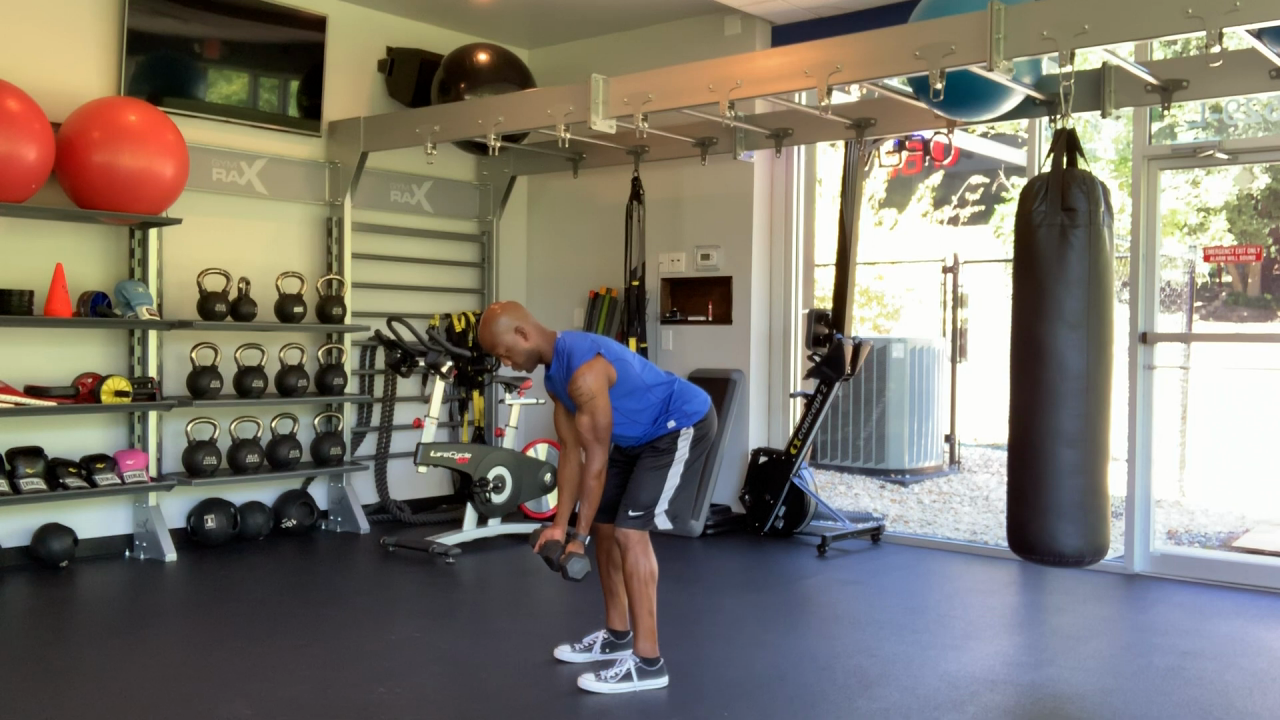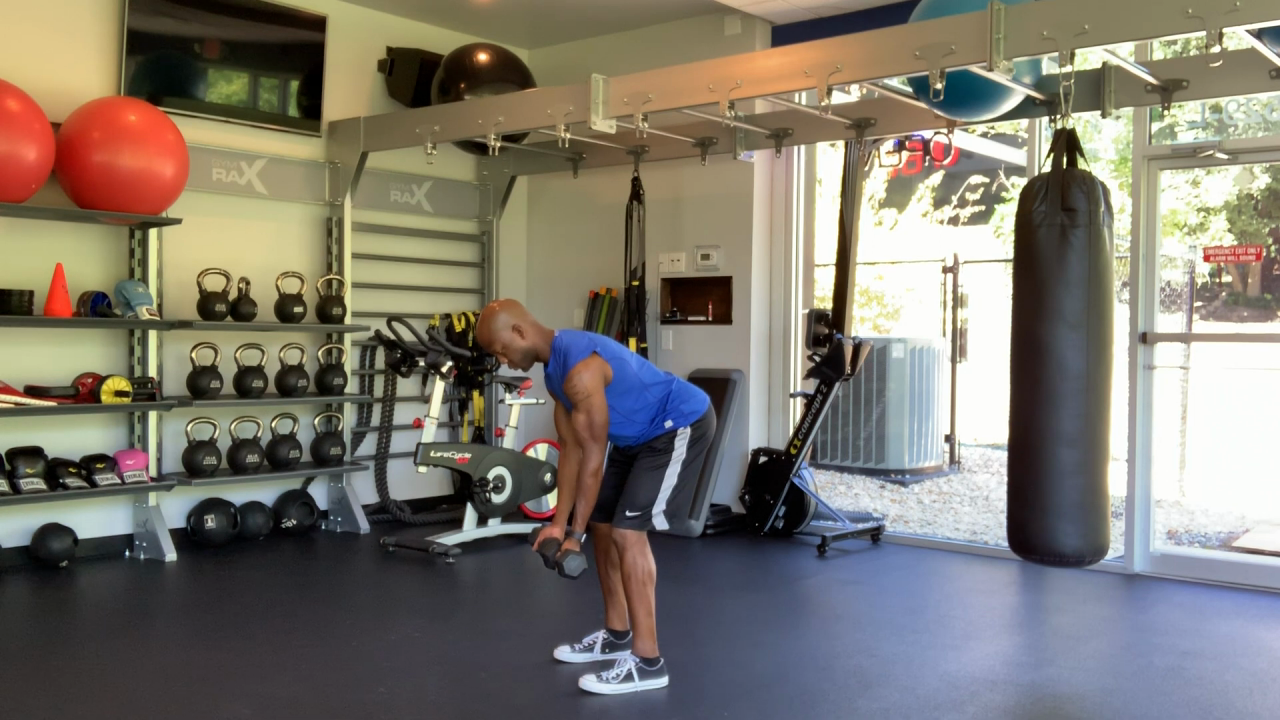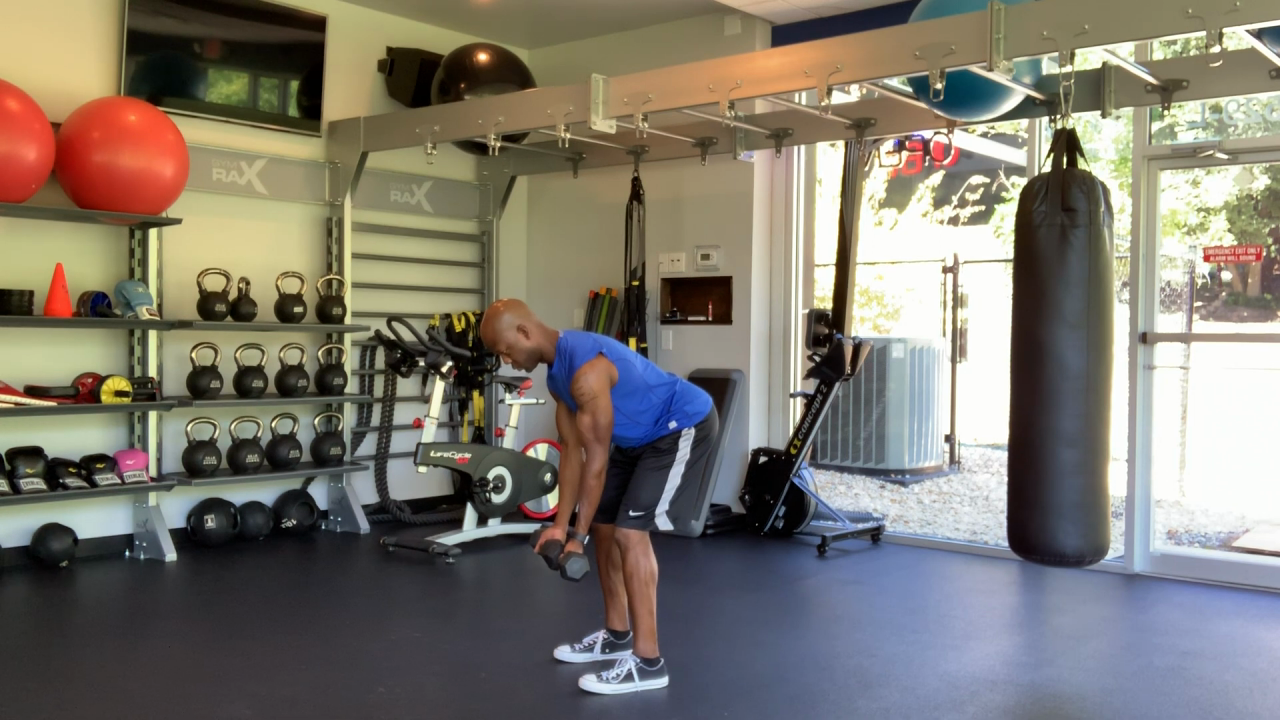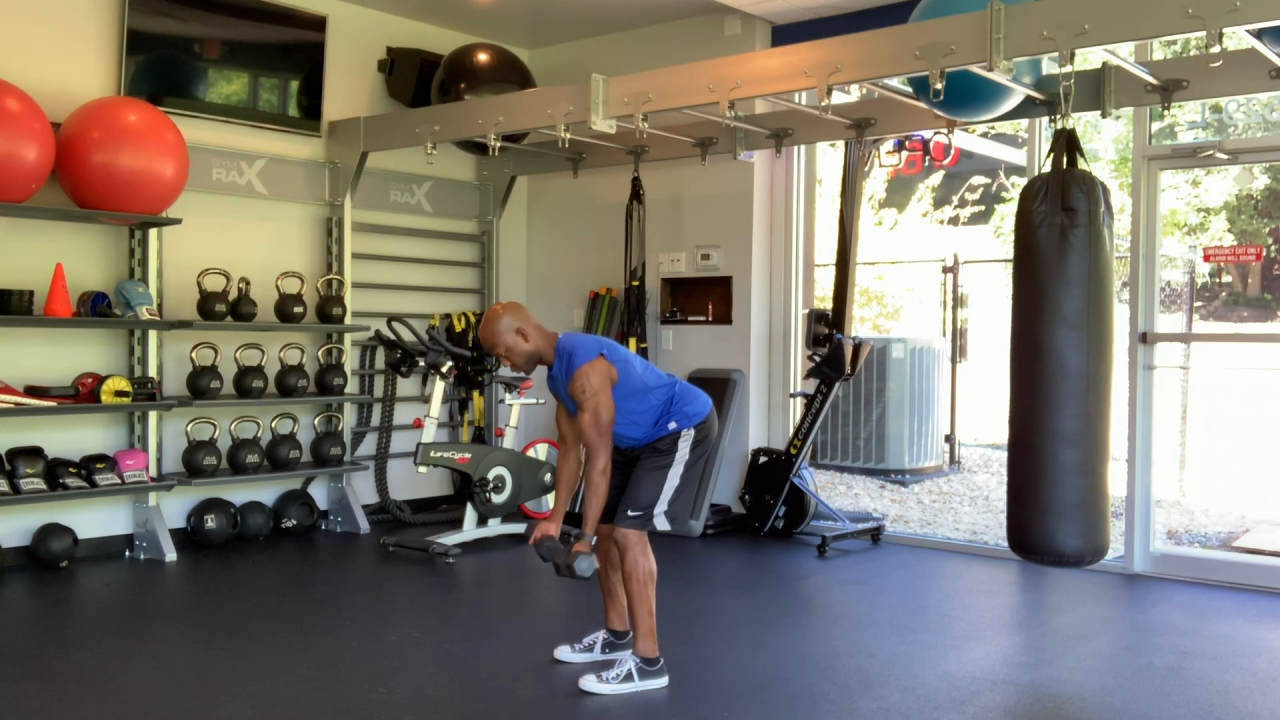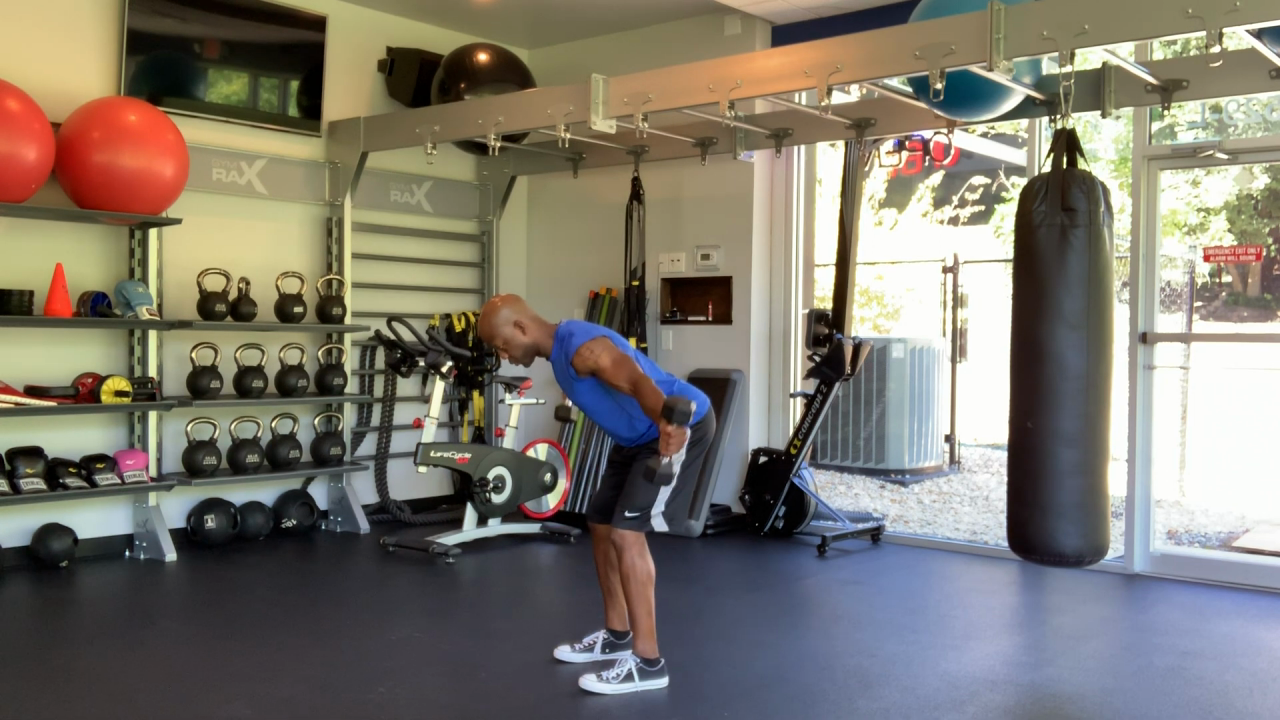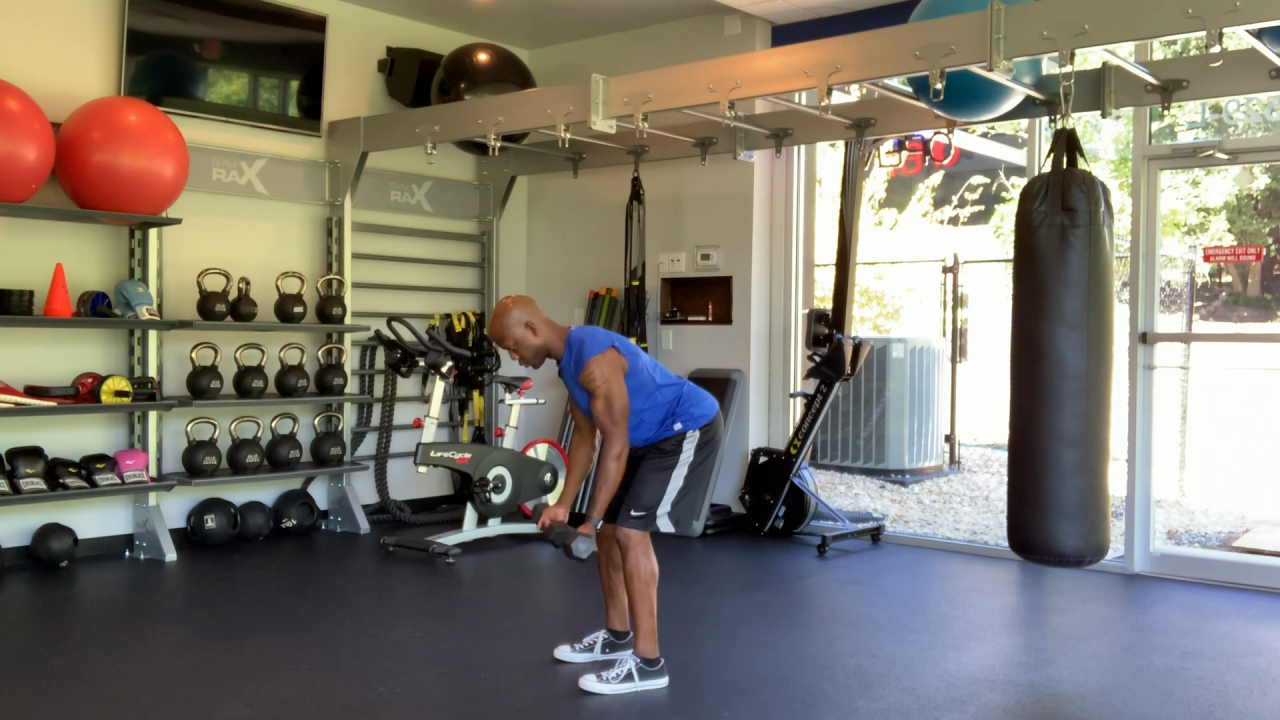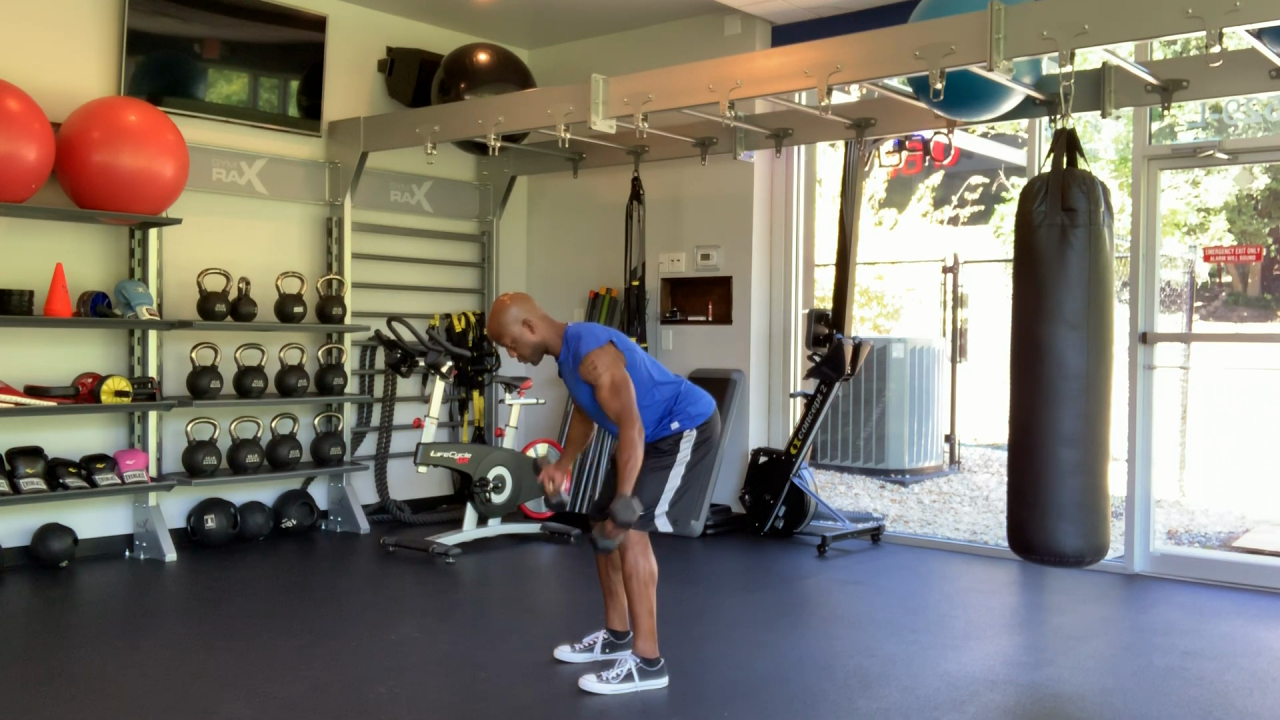
dt=0.7s
person 1, frame 1
left shoulder: (583, 369)
right shoulder: (554, 374)
left elbow: (597, 459)
right elbow: (570, 452)
left wrist: (578, 536)
right wrist: (560, 524)
left hip: (682, 425)
right hip: (641, 435)
left knee: (630, 532)
right knee: (604, 525)
left ankle: (647, 661)
right ankle: (617, 635)
person 1, frame 2
left shoulder: (579, 367)
right shoulder: (554, 370)
left elbow: (593, 456)
right elbow: (571, 450)
left wrist: (575, 533)
right wrist: (560, 521)
left hip: (681, 425)
right hip: (640, 434)
left knee: (627, 532)
right knee: (602, 525)
left ankle: (647, 662)
right ankle: (617, 636)
person 1, frame 3
left shoulder: (585, 368)
right shoulder: (556, 372)
left elbow: (596, 459)
right elbow: (571, 451)
left wrist: (578, 536)
right wrist: (561, 524)
left hip: (683, 426)
right hip: (642, 435)
left knee: (630, 532)
right knee: (604, 526)
left ankle: (647, 661)
right ankle: (617, 635)
person 1, frame 4
left shoulder: (584, 367)
right shoulder: (557, 371)
left elbow: (600, 459)
right elbow: (570, 446)
left wrist: (586, 538)
right wrist: (556, 517)
left hip: (682, 428)
right hip: (643, 435)
left knee: (626, 532)
right knee: (605, 531)
left ankle: (647, 661)
right ankle: (617, 635)
person 1, frame 5
left shoulder: (581, 346)
right shoulder: (560, 349)
left elbow: (641, 383)
left wrist: (668, 426)
right wrist: (571, 398)
left hip: (679, 428)
right hip: (639, 435)
left knee: (626, 532)
right knee: (601, 524)
left ankle: (647, 661)
right ankle: (616, 635)
person 1, frame 6
left shoulder: (594, 357)
right shoulder: (568, 360)
left elbow: (616, 444)
right elbow: (585, 434)
left wrist: (591, 519)
right wrist: (564, 504)
left hip: (688, 428)
right hip: (652, 435)
left knee: (631, 532)
right knee: (608, 528)
left ankle: (647, 662)
right ankle: (616, 635)
person 1, frame 7
left shoulder: (591, 350)
right shoulder: (567, 353)
left elbow: (631, 426)
right elbow: (585, 416)
left wrist: (624, 500)
right wrist: (563, 466)
left hip: (685, 427)
right hip: (655, 432)
left knee: (630, 532)
right knee: (604, 527)
left ankle: (647, 662)
right ankle: (617, 635)
